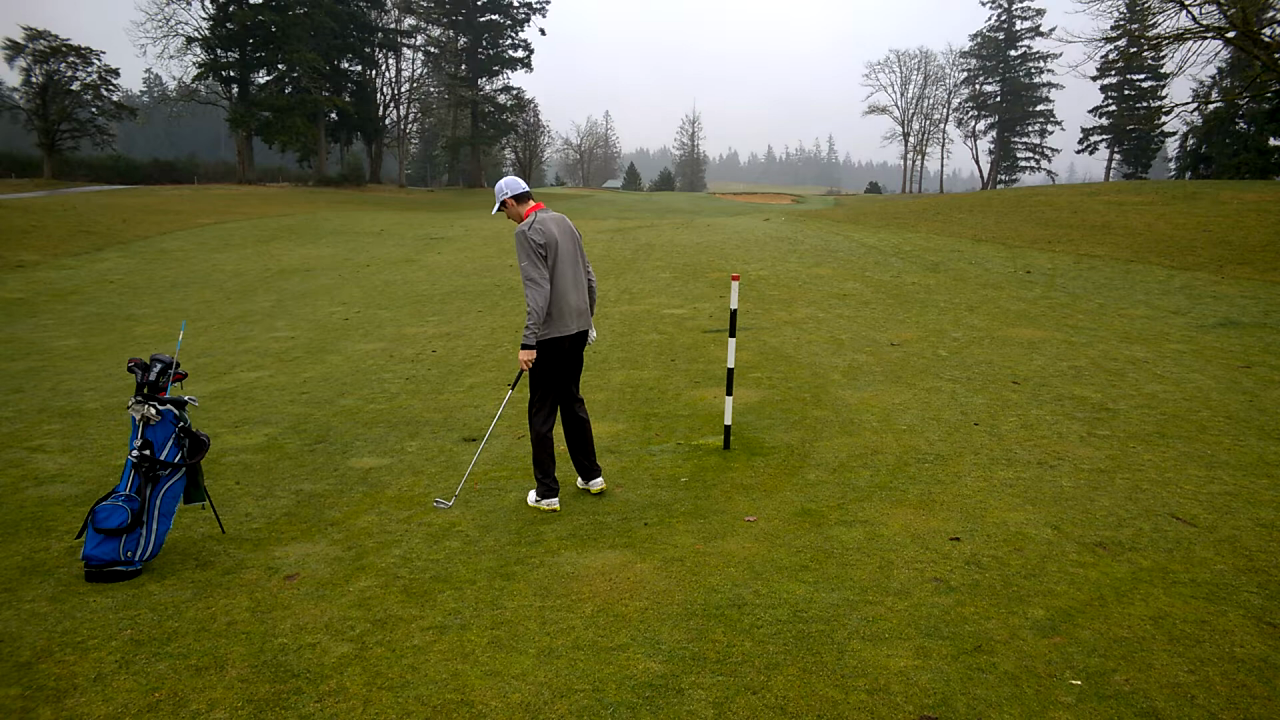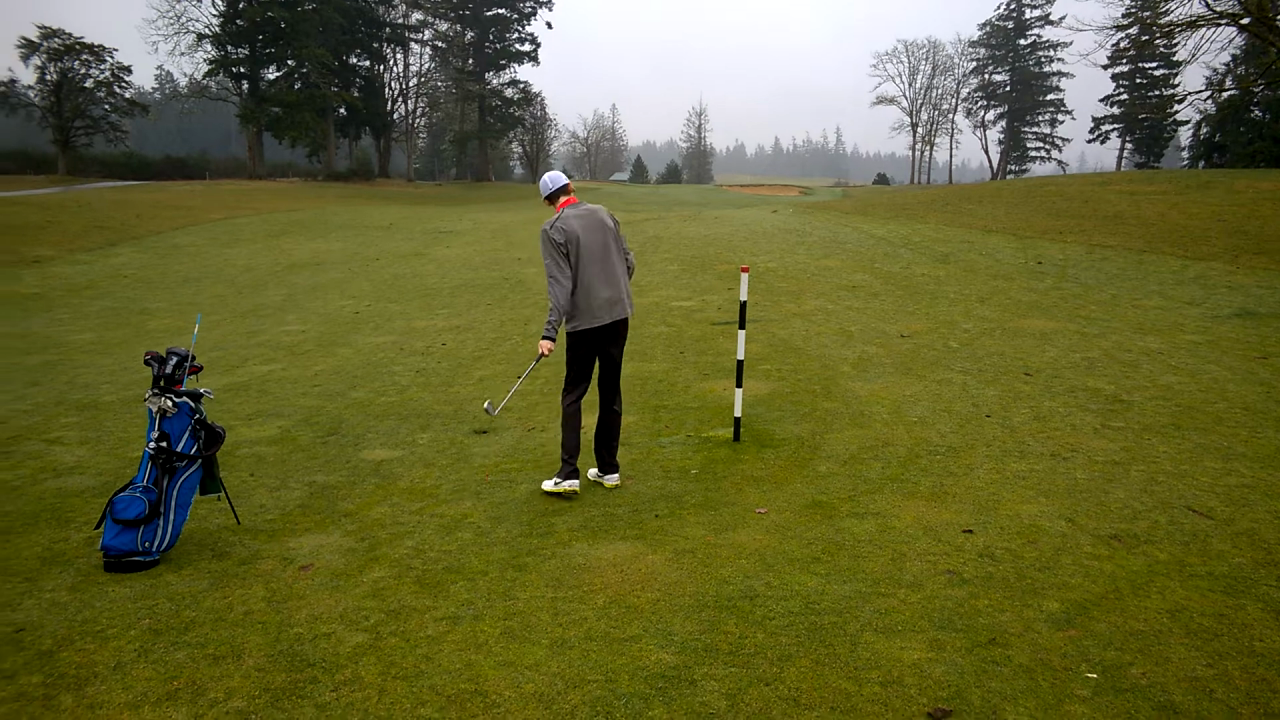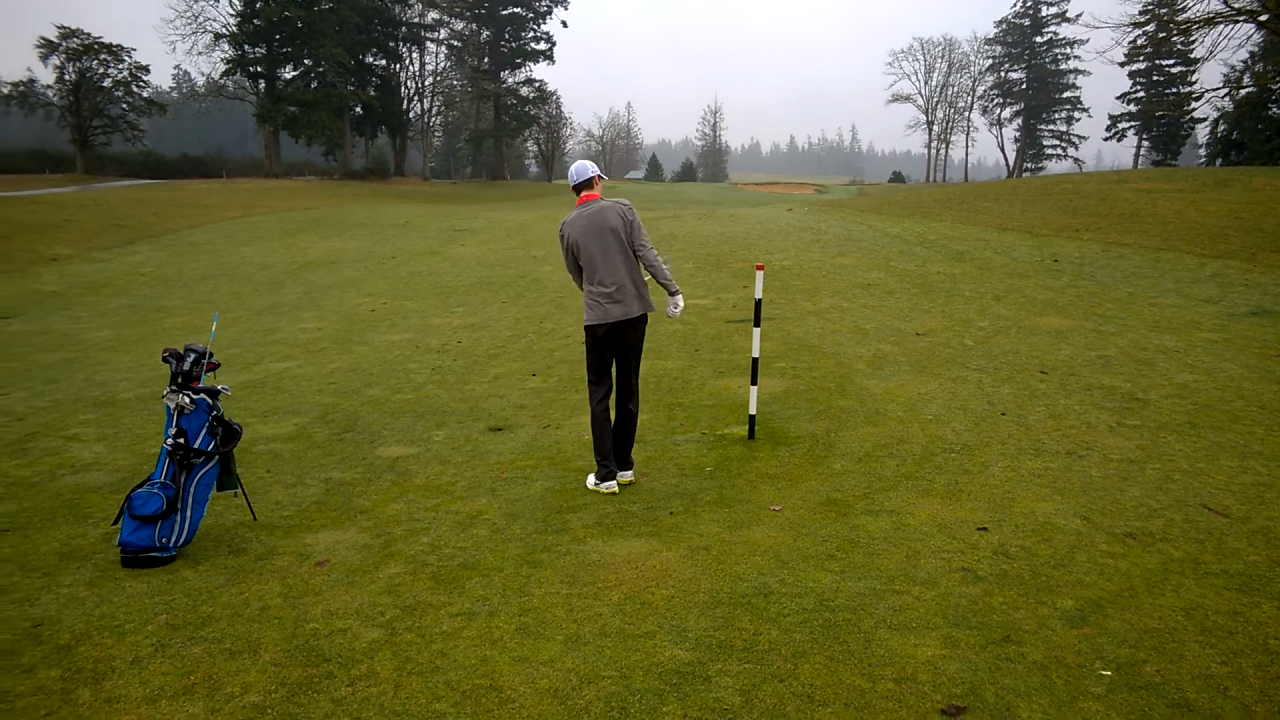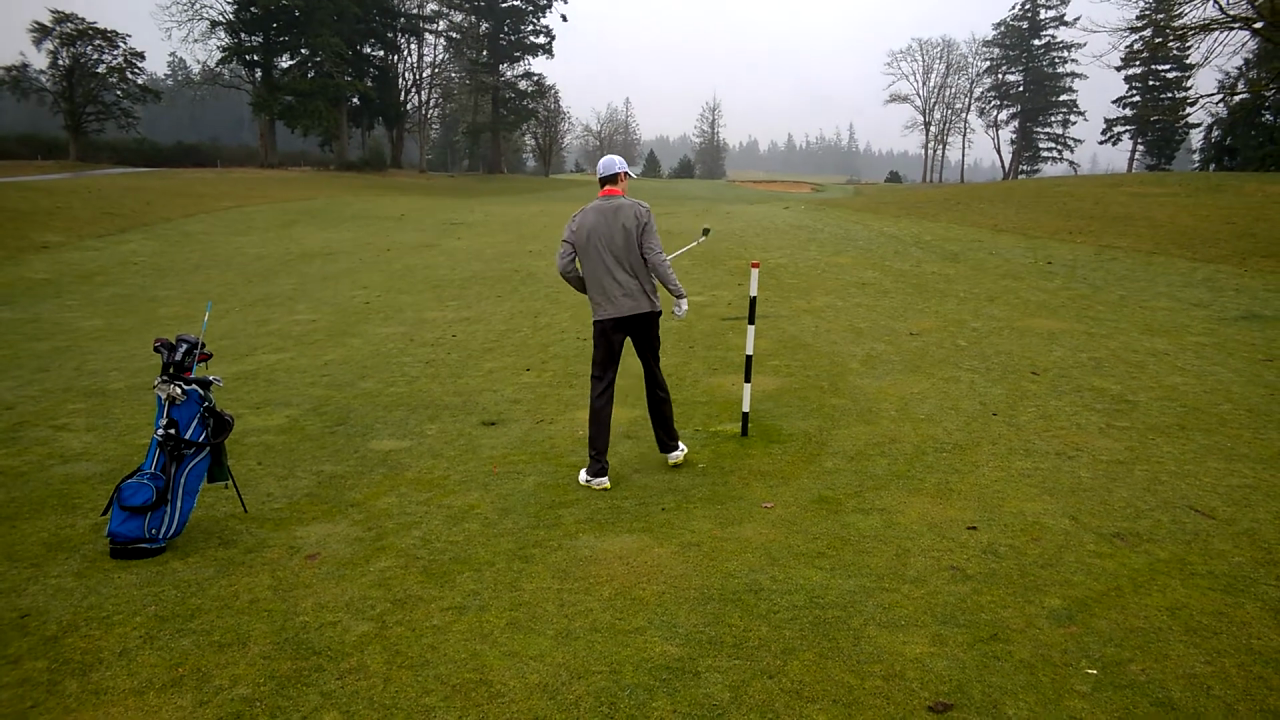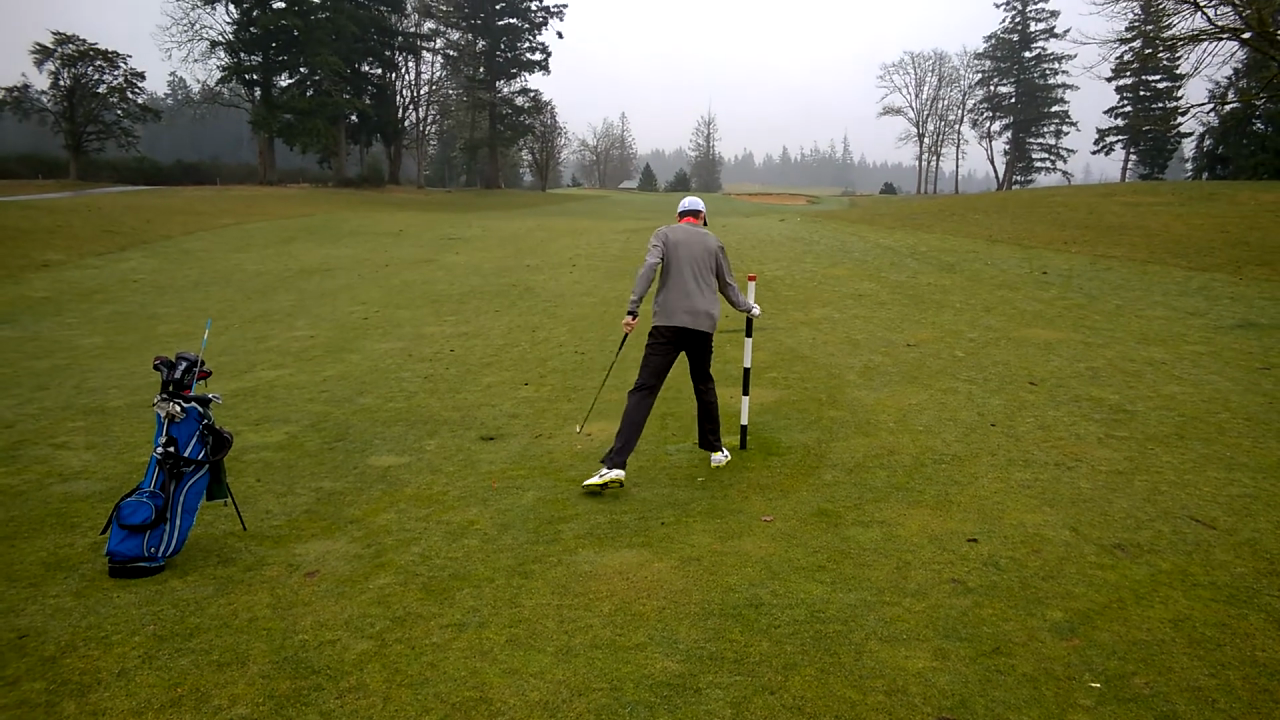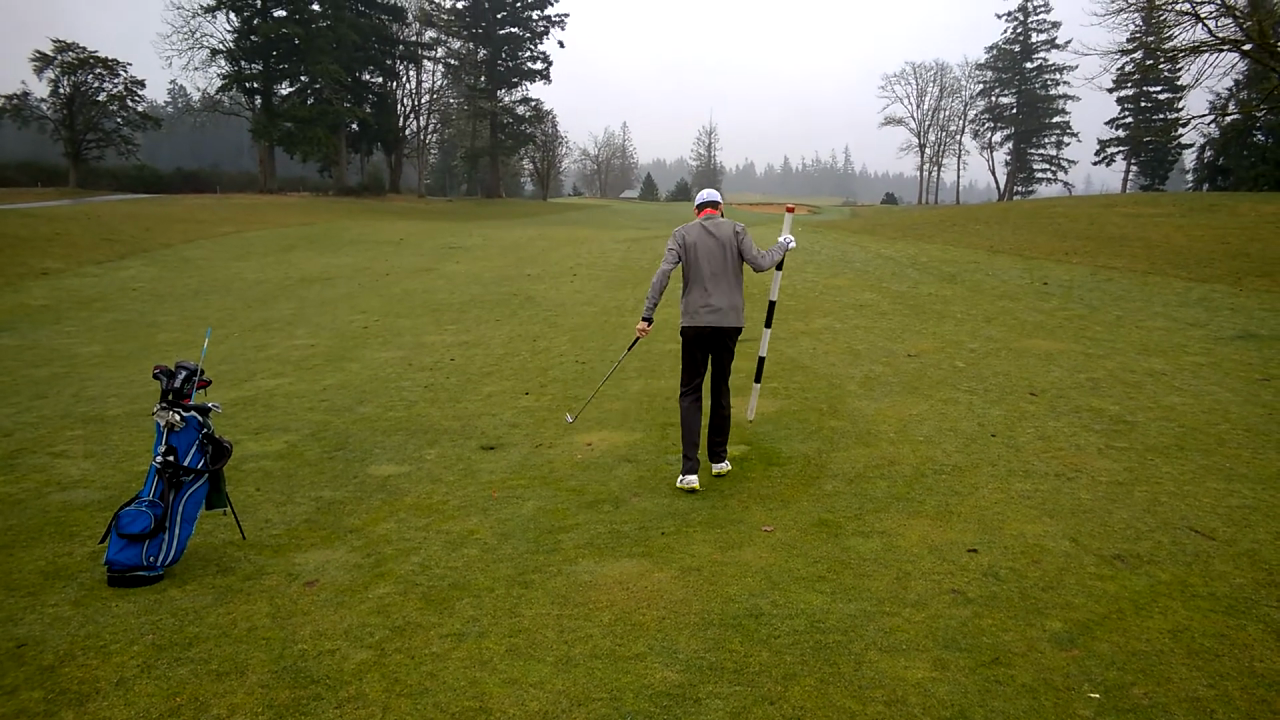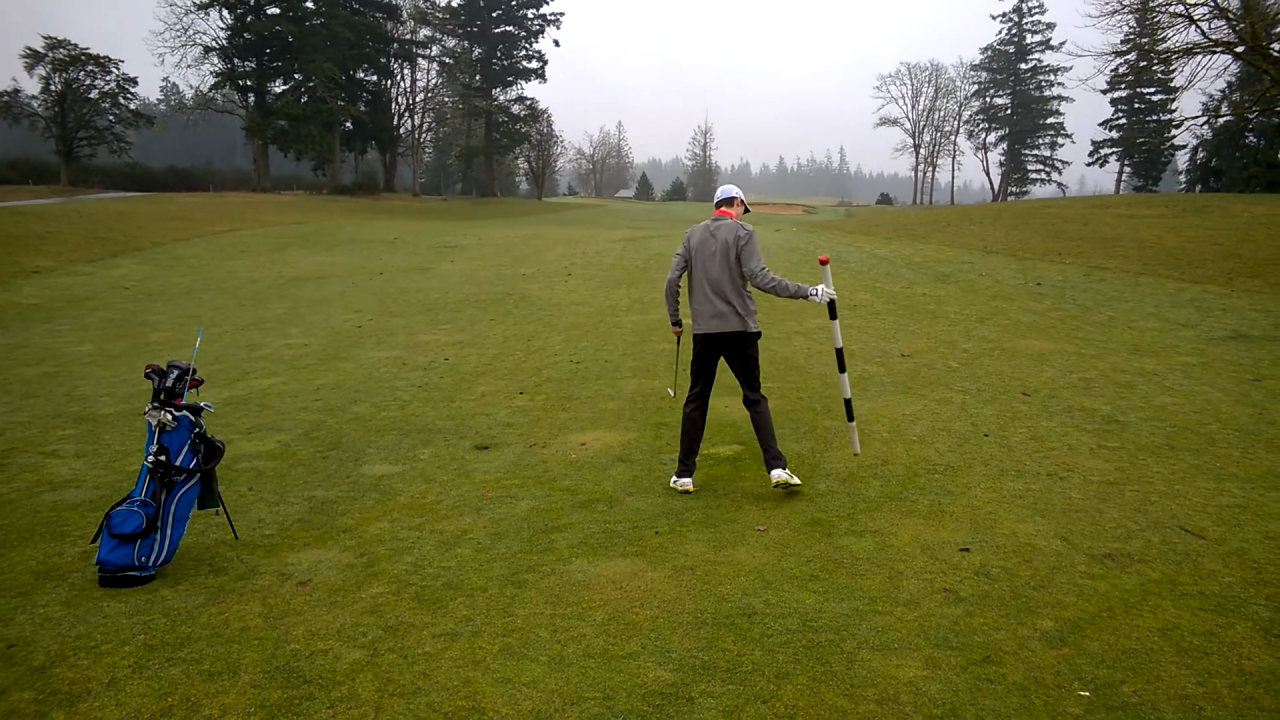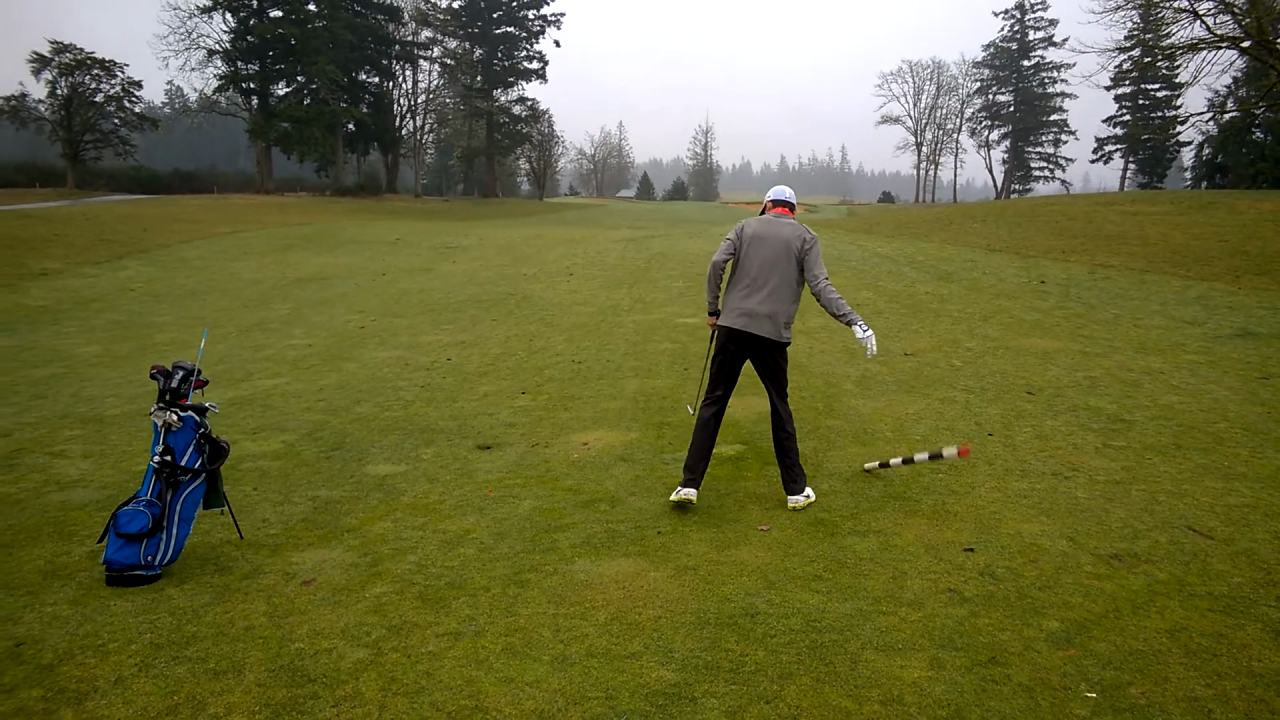
dt=0.5s
person 1, frame 1
left shoulder: (527, 231)
right shoulder: (563, 221)
left elbow: (538, 290)
right elbow: (589, 276)
left wrist: (528, 342)
right wrist: (588, 319)
left hip: (552, 333)
right hip: (577, 327)
left knee: (542, 411)
right knee: (571, 400)
left ankle: (547, 491)
right ankle: (591, 474)
person 1, frame 2
left shoulder: (553, 229)
right shoulder: (603, 213)
left elbow: (560, 284)
right elbow: (628, 261)
left wrist: (550, 332)
left hip: (584, 322)
right hip: (618, 315)
left knee: (573, 395)
right knee: (610, 392)
left ankle: (569, 473)
right ankle: (608, 468)
person 1, frame 3
left shoulder: (567, 226)
right shoulder: (621, 209)
right elbow: (647, 254)
right wrist: (673, 291)
left hip: (597, 318)
right hip: (633, 311)
left knee: (599, 394)
right knee: (628, 389)
left ankle: (606, 474)
right ankle: (623, 465)
person 1, frame 4
left shoulder: (581, 218)
right shoulder: (638, 210)
left elbow: (565, 267)
right elbow: (655, 257)
right wrist: (679, 294)
left hip: (606, 313)
right hip: (643, 307)
left knee: (601, 388)
right knee: (653, 374)
left ankle: (597, 471)
right ankle: (670, 447)
person 1, frame 5
left shoulder: (665, 233)
right shoulder: (714, 242)
left elbow: (650, 266)
right elbow: (727, 286)
left wrist: (632, 310)
right wrist: (747, 307)
left hip: (668, 324)
right hip: (702, 325)
left knee: (643, 392)
right knee: (705, 384)
left ankle: (614, 465)
right ankle: (715, 451)
person 1, frame 6
left shoulder: (683, 233)
right shoulder: (735, 229)
left elbow: (664, 271)
right elbow: (759, 263)
left wrist: (647, 315)
right wrist: (782, 245)
left hip: (695, 323)
right hip: (729, 322)
left knee: (691, 393)
right knee: (720, 389)
left ankle: (690, 470)
right ankle: (718, 458)
person 1, frame 7
left shoulder: (693, 234)
right shoulder: (743, 232)
left elbow: (672, 279)
right elbow: (760, 278)
left wrist: (674, 318)
right wrist: (808, 292)
left hip: (704, 330)
right hip: (739, 329)
left knee: (697, 399)
right knee: (754, 398)
left ankle: (683, 474)
right ankle: (777, 467)
person 1, frame 8
left shoulder: (746, 226)
right shoulder: (805, 237)
left elbow: (718, 262)
right elbow: (821, 287)
left wrist: (714, 310)
right wrist: (857, 323)
left hip: (734, 327)
right hip: (772, 334)
left knee: (713, 403)
right knee: (780, 407)
left ankle: (689, 484)
right ankle: (795, 489)
